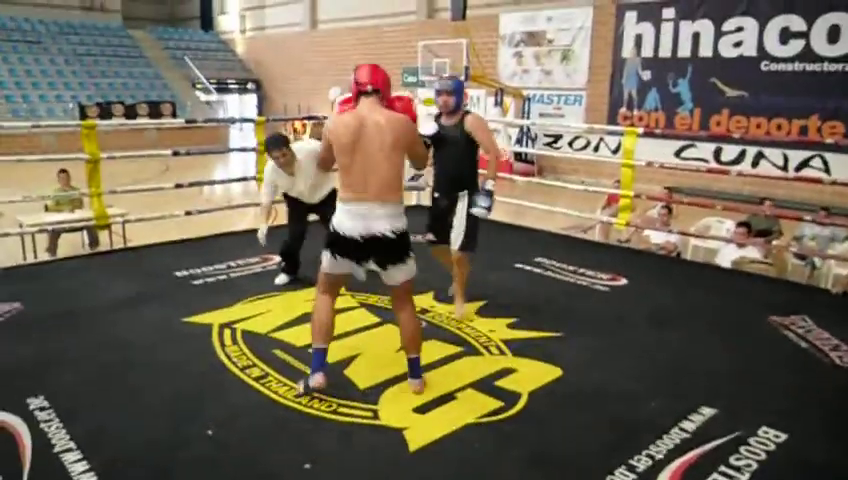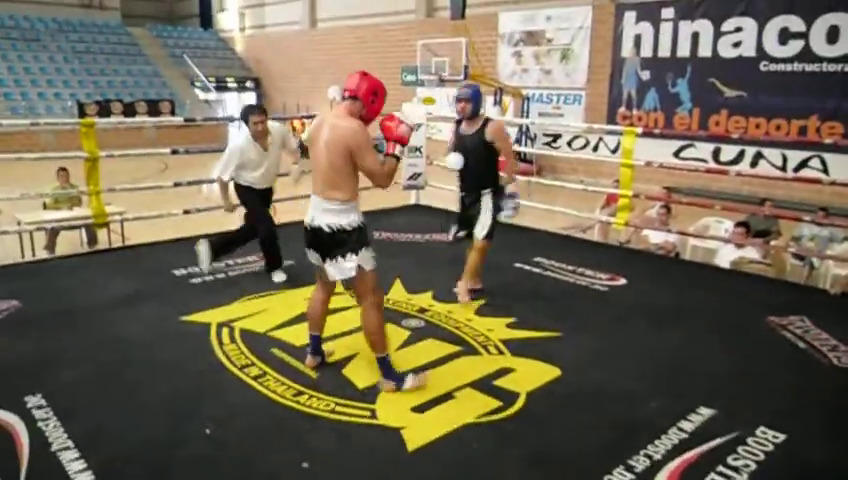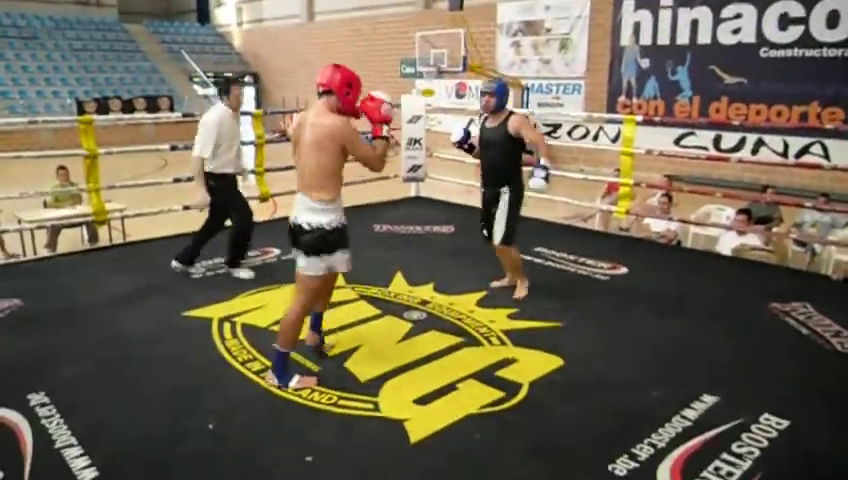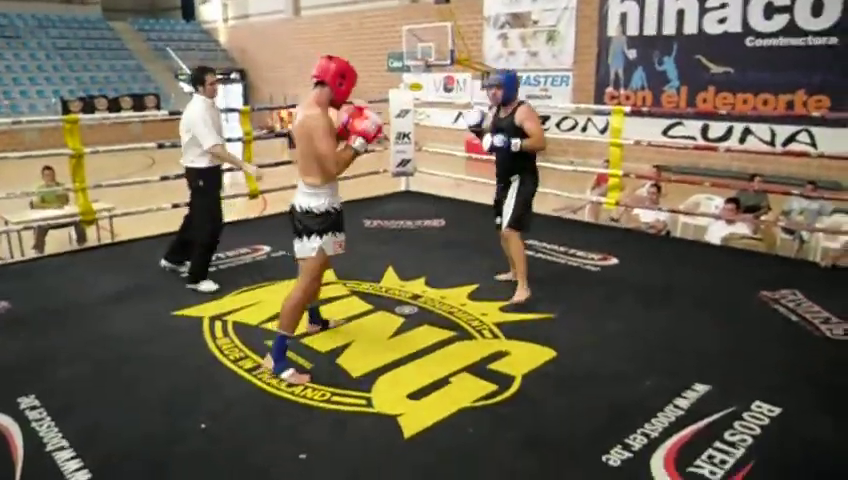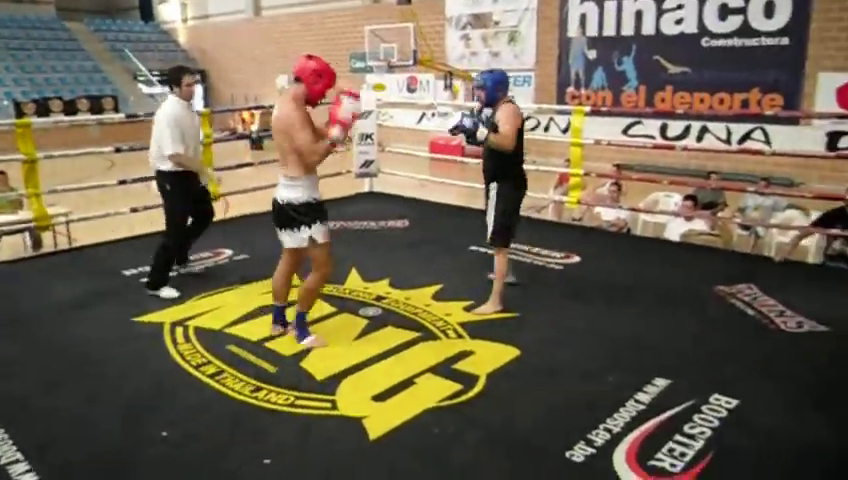
dt=0.3s
person 1, frame 1
left shoulder: (337, 123)
right shoulder: (399, 122)
left elbow: (323, 163)
right elbow: (420, 162)
left hip: (346, 224)
right hip: (388, 225)
left knee: (326, 293)
right knee: (404, 302)
left ankle: (317, 370)
right ankle: (415, 373)
person 1, frame 2
left shoulder: (317, 123)
right shoulder: (353, 129)
right elbow: (382, 180)
right wrist: (396, 144)
left hip: (316, 217)
right hip: (342, 221)
left knee: (324, 286)
right knee: (371, 299)
left ankle: (314, 352)
right ankle: (390, 375)
person 1, frame 3
left shoulder: (300, 121)
right shoulder: (339, 126)
right elbow: (376, 164)
right wrist: (381, 125)
left hip: (303, 213)
right hip: (323, 220)
left knee: (329, 274)
right knee: (305, 298)
left ankle: (315, 332)
right ankle: (279, 370)
person 1, frame 4
left shoulder: (307, 109)
right shoulder: (317, 116)
right elbow: (334, 166)
left wrist: (343, 130)
right wrist: (361, 139)
left hip: (311, 200)
right hip: (318, 205)
left knee: (320, 264)
right knee: (305, 282)
left ankle: (314, 319)
right ankle: (277, 357)
person 1, frame 5
left shoulder: (290, 105)
right shoulder: (292, 112)
left elbow: (316, 138)
right elbow: (312, 157)
left wrist: (336, 121)
right wrist: (339, 130)
left hip: (291, 194)
right hip: (299, 197)
left knee: (290, 260)
right knee: (322, 267)
left ankle: (278, 320)
right ankle: (301, 327)
person 2, frame 1
left shoulder: (471, 121)
right shoulder: (436, 121)
left elbow: (494, 155)
left wrist: (487, 189)
right wrist: (424, 140)
left hip: (464, 195)
right hip: (440, 194)
left knee: (458, 250)
right knee: (437, 245)
left ankle: (459, 299)
right ankle: (457, 278)
person 2, frame 2
left shoulder: (492, 128)
right shoulder: (458, 126)
left elbow: (509, 158)
right elbow: (451, 149)
left wrist: (507, 190)
right wrist: (452, 156)
left hip: (487, 193)
right hip: (466, 193)
left knee: (480, 241)
right knee: (467, 238)
left ankle: (465, 283)
right ankle: (474, 280)
person 2, frame 3
left shoulder: (516, 120)
right shoulder: (484, 121)
left elbow: (541, 144)
left wrist: (542, 167)
right wrist: (466, 144)
left hip: (508, 190)
right hip: (489, 189)
left knee: (503, 241)
right knee: (495, 240)
left ankle: (522, 279)
right ankle: (510, 276)
person 2, frame 4
left shoulder: (523, 111)
right shoulder: (496, 112)
left elbow: (540, 142)
right elbow: (489, 139)
left wrist: (510, 143)
right wrist: (478, 128)
left hip: (522, 179)
right hip: (504, 179)
left knee: (510, 230)
right knee: (504, 229)
left ankle: (522, 287)
right ankle: (514, 271)
person 2, frame 5
left shoulder: (508, 110)
right shoulder: (495, 110)
left elbow: (507, 143)
left wrist: (476, 130)
right wrist: (469, 126)
left hip: (506, 185)
right hip: (501, 183)
left knee: (499, 243)
right knee: (497, 234)
left ankle: (494, 302)
right ankle: (502, 273)
person 3, frame 1
left shoulder: (309, 149)
right shoulder: (271, 171)
right elbow: (267, 201)
right wrist: (263, 225)
left hip: (325, 196)
right hip: (297, 200)
right knee: (295, 235)
right ankle: (289, 270)
person 3, frame 2
left shoulder: (278, 129)
right shoulder: (238, 145)
left elbow: (292, 147)
right elbow: (221, 175)
left wrist: (295, 158)
right wrist: (226, 201)
left hip: (266, 188)
right hip: (247, 189)
left knee: (252, 229)
right knee: (267, 228)
left ankle: (212, 247)
right ankle: (274, 267)
person 3, frame 3
left shoulder: (234, 115)
right shoulder: (214, 119)
right elbow: (199, 156)
left wrist: (238, 166)
right wrist: (202, 189)
left hip: (225, 176)
right hip: (216, 177)
left knee: (216, 221)
right knee: (244, 217)
left ankle: (184, 260)
right ankle: (234, 263)
person 3, frame 4
left shoulder: (205, 106)
right shoulder: (199, 111)
right elbow: (214, 148)
right wrist: (244, 166)
left hip: (207, 170)
right hip: (202, 173)
left knee: (197, 217)
right knee: (210, 225)
left ankle: (173, 258)
right ankle: (196, 278)
person 3, frame 5
left shoulder: (189, 107)
right shoulder: (168, 114)
right elbow: (175, 155)
left wrist: (200, 171)
right wrist: (204, 171)
left hip: (188, 173)
right hip: (172, 177)
left knee: (205, 215)
right knee: (176, 228)
left ankle: (179, 259)
right ankle: (157, 283)
